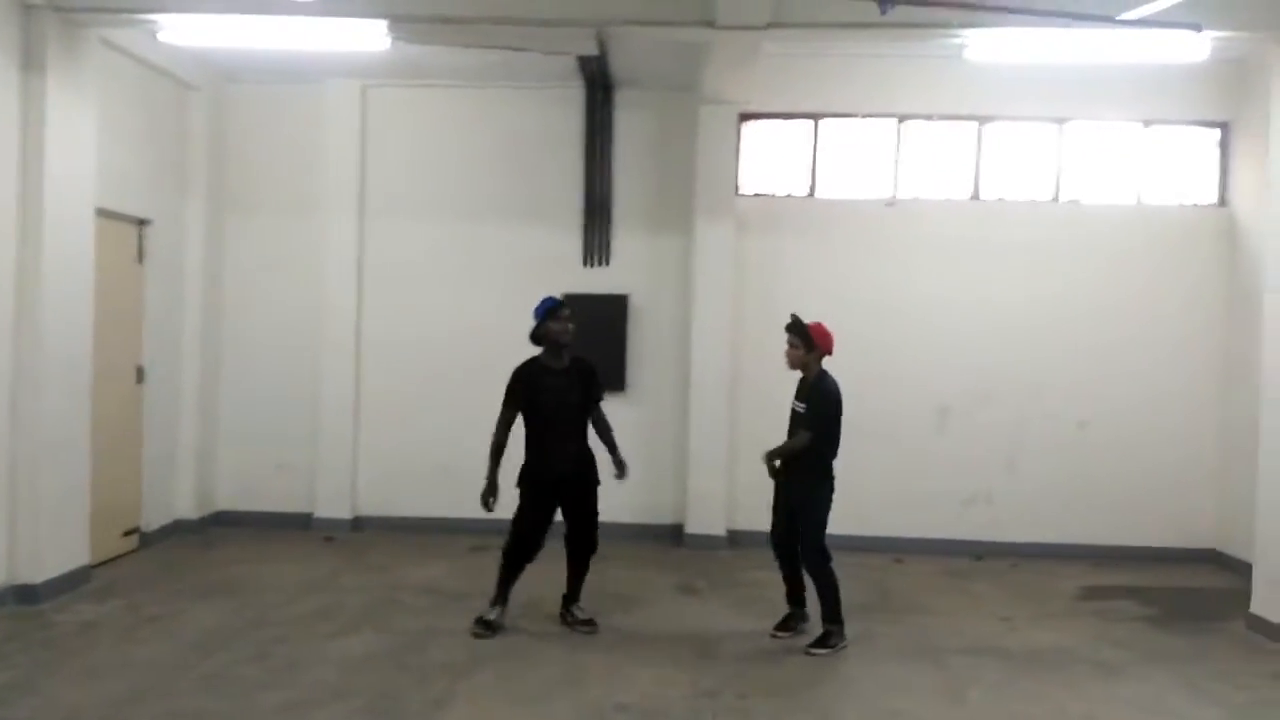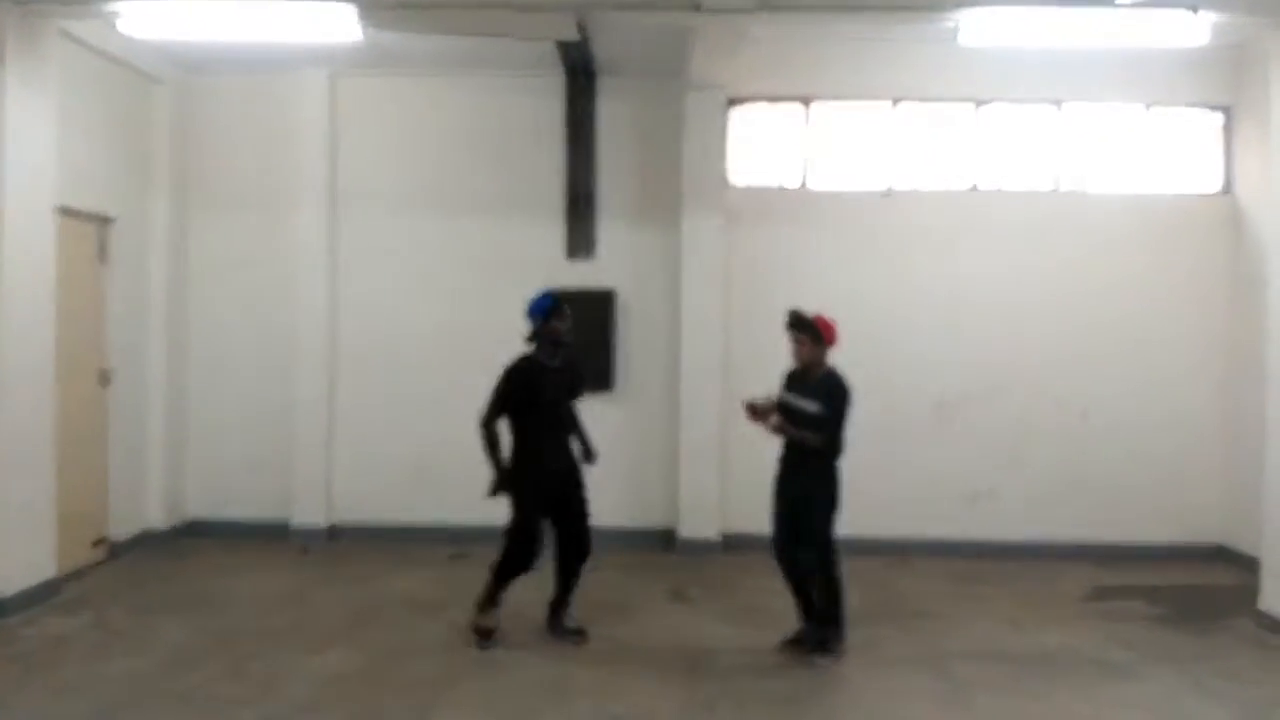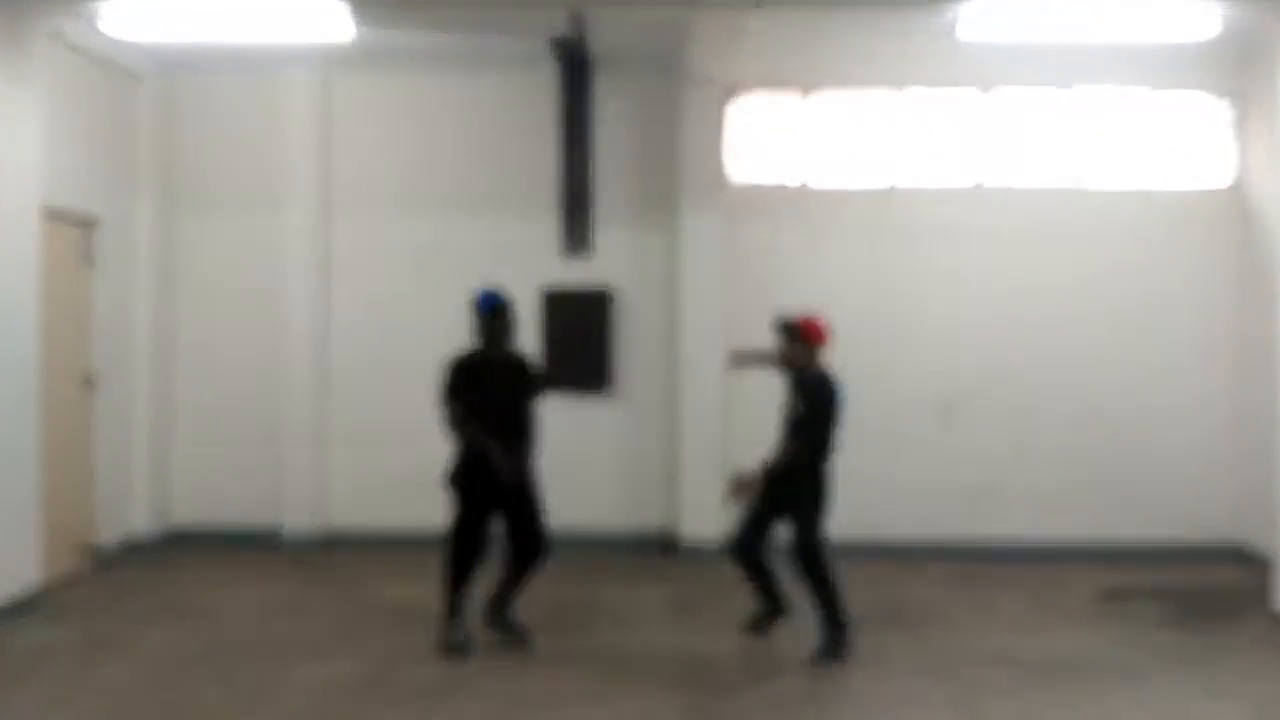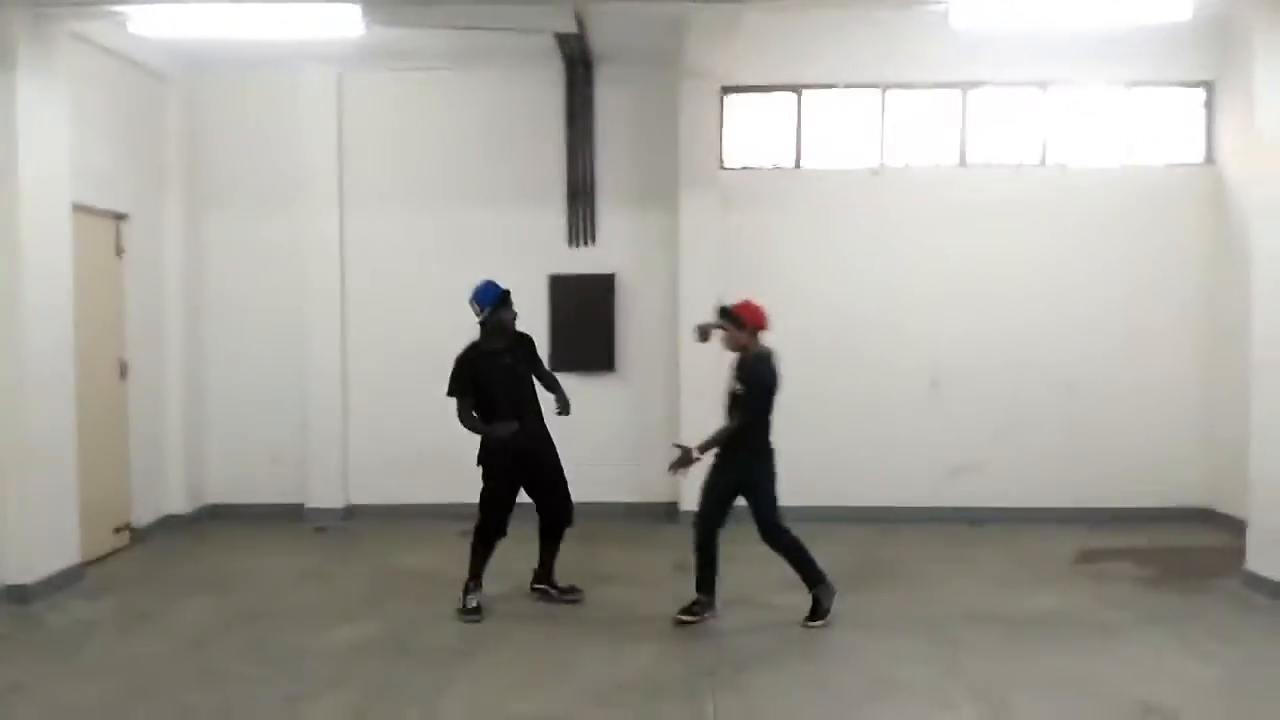
dt=0.4s
person 1, frame 1
left shoulder: (584, 371)
right shoulder: (527, 374)
left elbow: (597, 417)
right elbow: (504, 425)
left wrist: (614, 453)
right wrist: (492, 476)
left hip: (580, 470)
right hip: (539, 472)
left knee: (583, 541)
right knee: (523, 540)
left ankle: (571, 605)
right ankle: (498, 605)
person 1, frame 2
left shoulder: (568, 369)
right shoulder: (521, 373)
right elbow: (488, 423)
left wrist: (582, 442)
right wrist: (500, 472)
left hip: (565, 470)
right hip: (530, 473)
left knee: (576, 544)
right knee: (522, 547)
left ankle: (558, 613)
right ankle: (488, 605)
person 1, frame 3
left shoulder: (521, 366)
right shoulder: (466, 367)
left elbow: (526, 417)
right elbow: (456, 422)
left wrist: (523, 458)
right wrist: (495, 452)
left hip: (514, 468)
right hip: (479, 470)
left knee: (531, 542)
right knee: (467, 547)
left ankle: (499, 609)
right ankle: (454, 621)
person 1, frame 4
left shoulder: (522, 343)
right shoulder: (470, 360)
left elbow: (541, 371)
right elbow: (464, 415)
left wrist: (560, 394)
right wrist: (489, 430)
left hip: (538, 443)
right hip: (501, 450)
left knee: (558, 510)
right knee: (492, 521)
left ankle: (544, 580)
right ankle: (473, 588)
person 2, frame 1
left shoulder: (825, 390)
right shoulder: (805, 384)
left elbow: (804, 440)
left wrist: (774, 453)
right wrist: (780, 461)
left hip: (815, 483)
right hip: (791, 478)
left knee: (813, 554)
right knee: (782, 545)
left ankle: (835, 628)
right ankle: (797, 610)
person 2, frame 2
left shoulder: (835, 388)
right shoulder: (794, 378)
left elbow: (818, 439)
left wrist: (775, 423)
right wrist: (767, 414)
left hip: (819, 482)
right hip: (790, 477)
left knee: (819, 555)
right knee: (787, 551)
left ankle: (833, 630)
right ankle: (813, 624)
person 2, frame 3
left shoulder: (820, 390)
right shoulder: (801, 374)
left elbow: (795, 444)
right elbow: (779, 360)
left wrist: (755, 479)
right wrist: (751, 358)
left hip: (804, 483)
right hip: (778, 478)
left knee: (809, 558)
right knee: (744, 545)
left ankle: (837, 634)
right ankle: (772, 605)
person 2, frame 4
left shoulder: (761, 372)
right shoulder: (749, 356)
left elbow: (737, 423)
right elbow: (736, 330)
left wrist: (697, 452)
right wrist: (714, 326)
left hip: (754, 461)
right hip: (729, 457)
left knee: (771, 529)
right knee: (705, 524)
left ankle: (821, 588)
right ankle: (705, 599)
